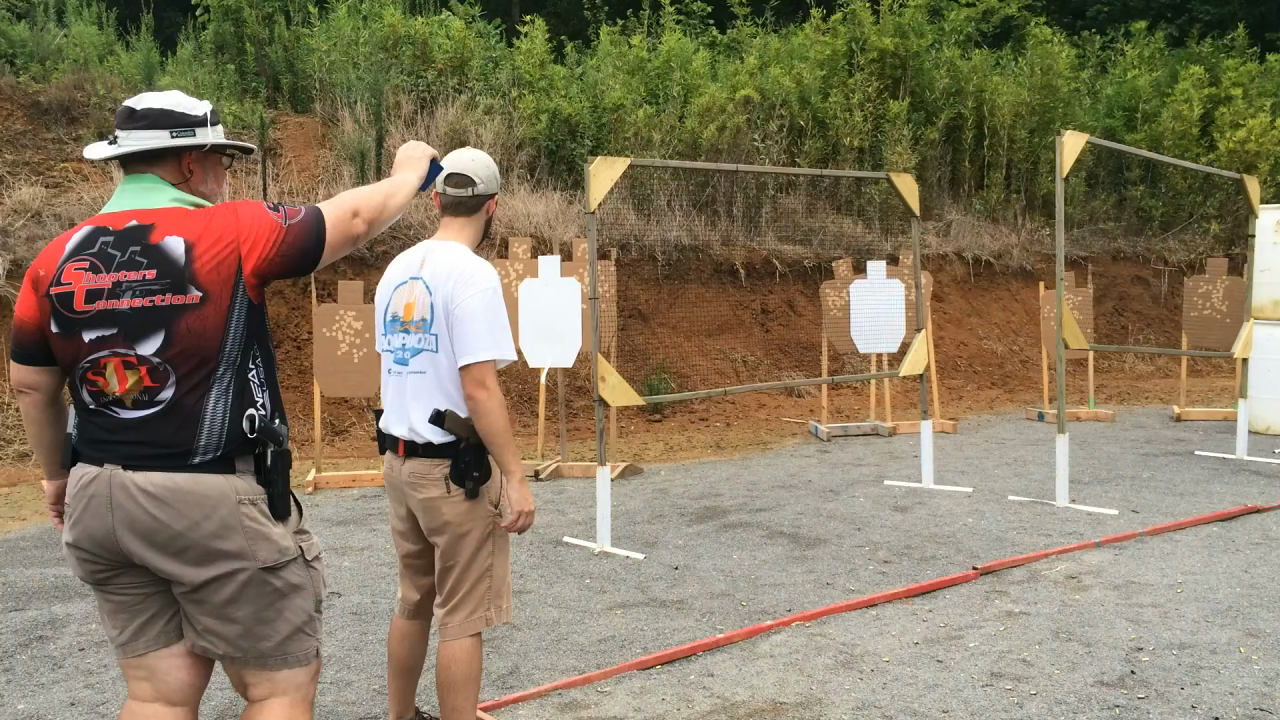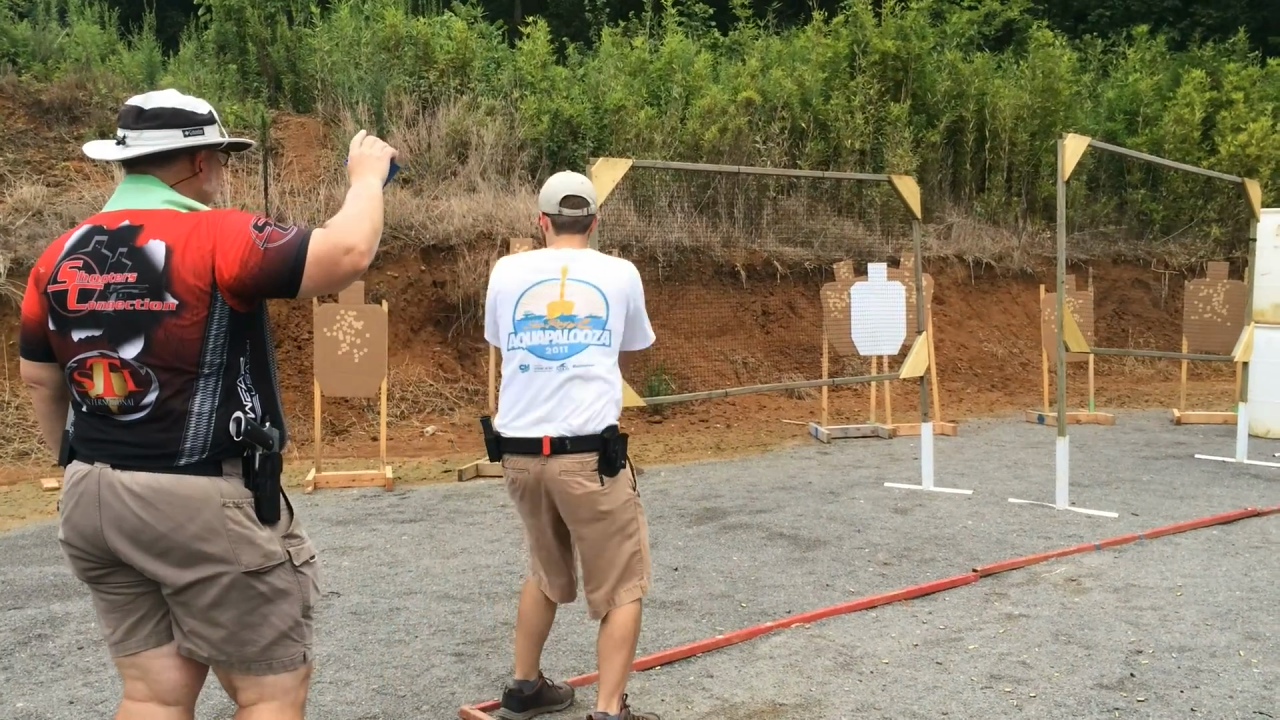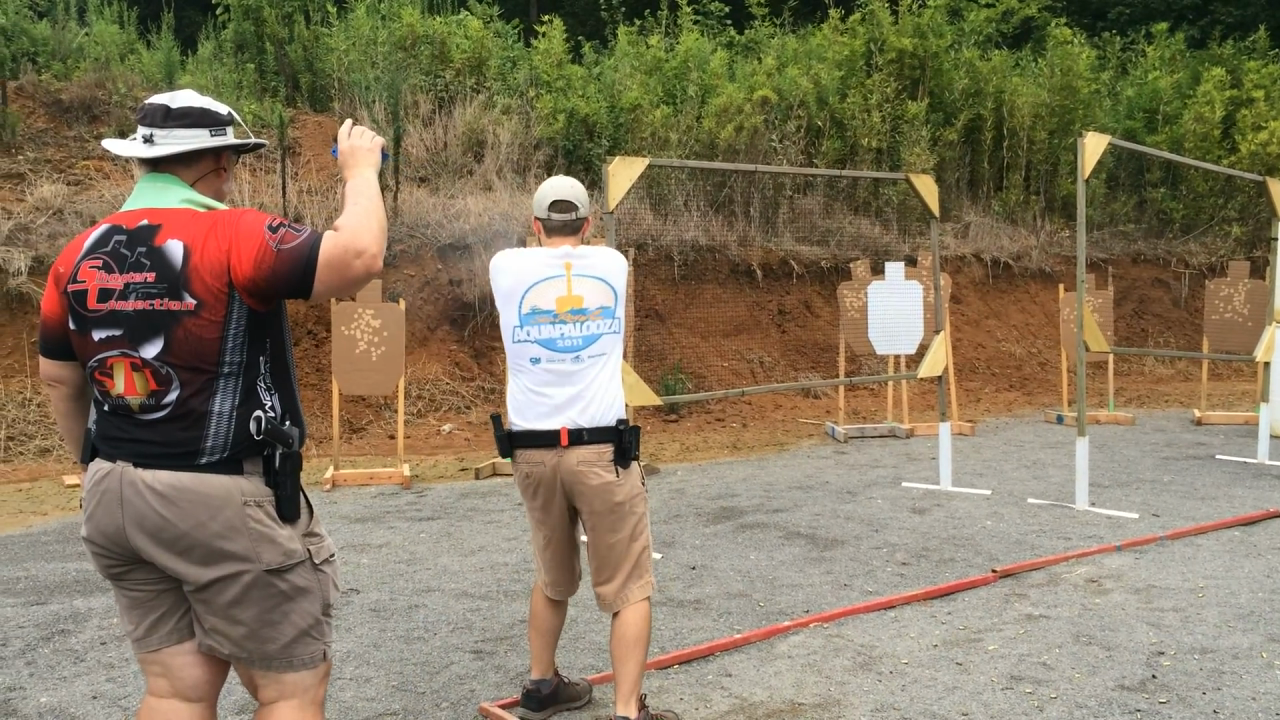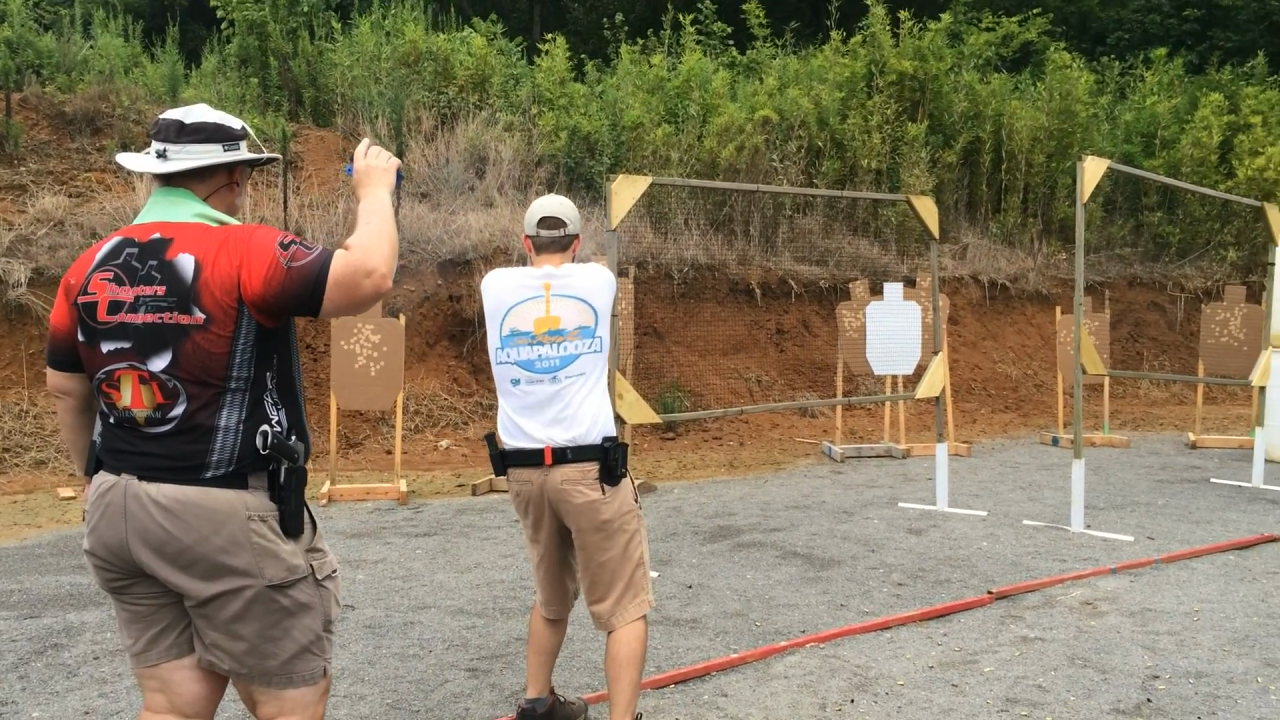
dt=1s
person 1, frame 1
left shoulder: (57, 259)
right shoulder: (231, 233)
left elbow: (30, 386)
right elbow: (355, 217)
left wrist: (59, 476)
right wrist: (409, 172)
left hip: (99, 500)
right hip: (212, 500)
person 1, frame 2
left shoulder: (60, 256)
right shoulder: (218, 238)
left elbow: (40, 381)
right elbow: (347, 252)
right wrist: (367, 176)
left hip: (93, 500)
right hip: (202, 501)
person 1, frame 3
left shoulder: (79, 254)
right shoulder: (235, 237)
left elbow: (59, 381)
right elbow: (359, 256)
right wrist: (360, 171)
left hip: (115, 499)
right hip: (223, 501)
person 1, frame 4
left shoulder: (91, 265)
right shoulder: (245, 251)
left elbow: (65, 390)
right elbow: (368, 276)
left wrist: (101, 483)
right wrist: (374, 191)
left hip: (119, 511)
right hip: (228, 513)
person 2, frame 1
left shoulder: (398, 268)
right shoulder: (473, 274)
right elbow: (479, 387)
right wrist: (515, 476)
left hip: (400, 459)
right hip: (454, 467)
left knee: (414, 606)
right knee: (462, 620)
person 2, frame 2
left shoulder: (506, 272)
right shoulder: (622, 275)
left hip: (520, 456)
right hip: (589, 457)
left knee: (547, 577)
right knee: (623, 587)
person 2, frame 3
left shoulder: (505, 266)
right shoulder: (612, 263)
left hip: (533, 452)
right hip: (600, 450)
left knee: (554, 574)
right knee: (628, 587)
person 2, frame 4
left shoulder: (496, 285)
right shoulder: (599, 280)
left hip: (524, 471)
right hip: (589, 467)
left knee: (552, 595)
right knee: (624, 605)
